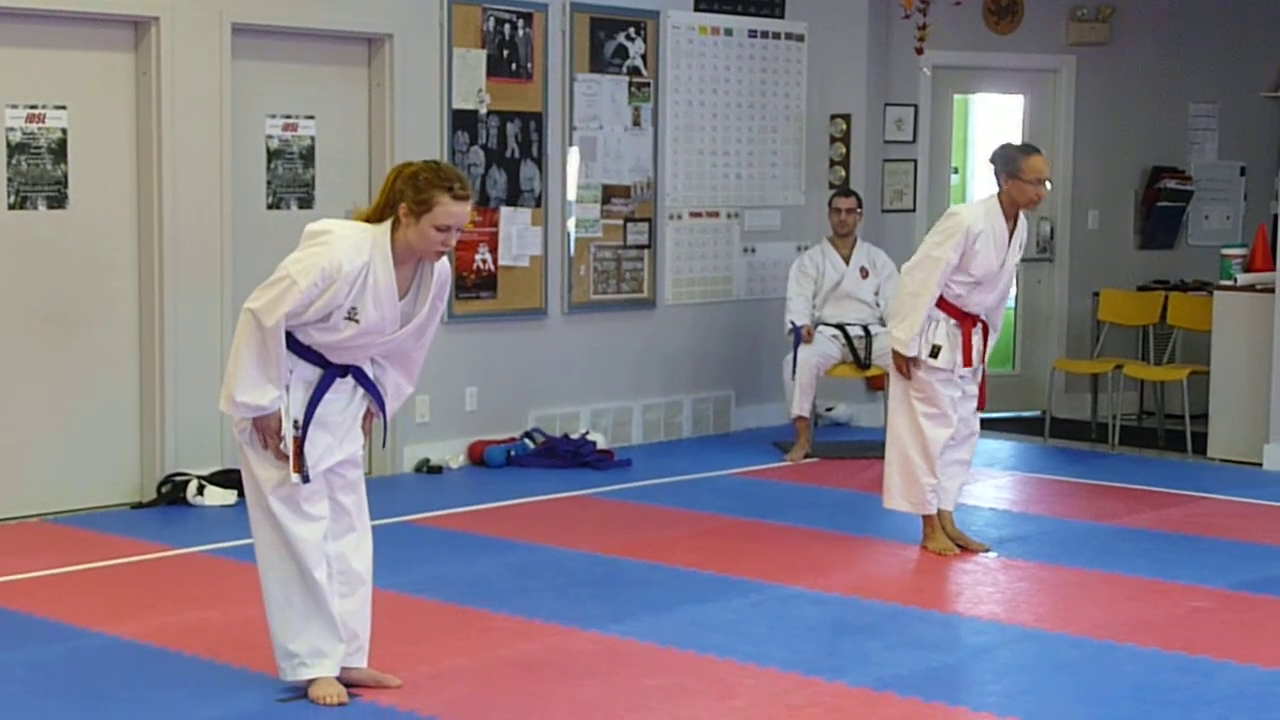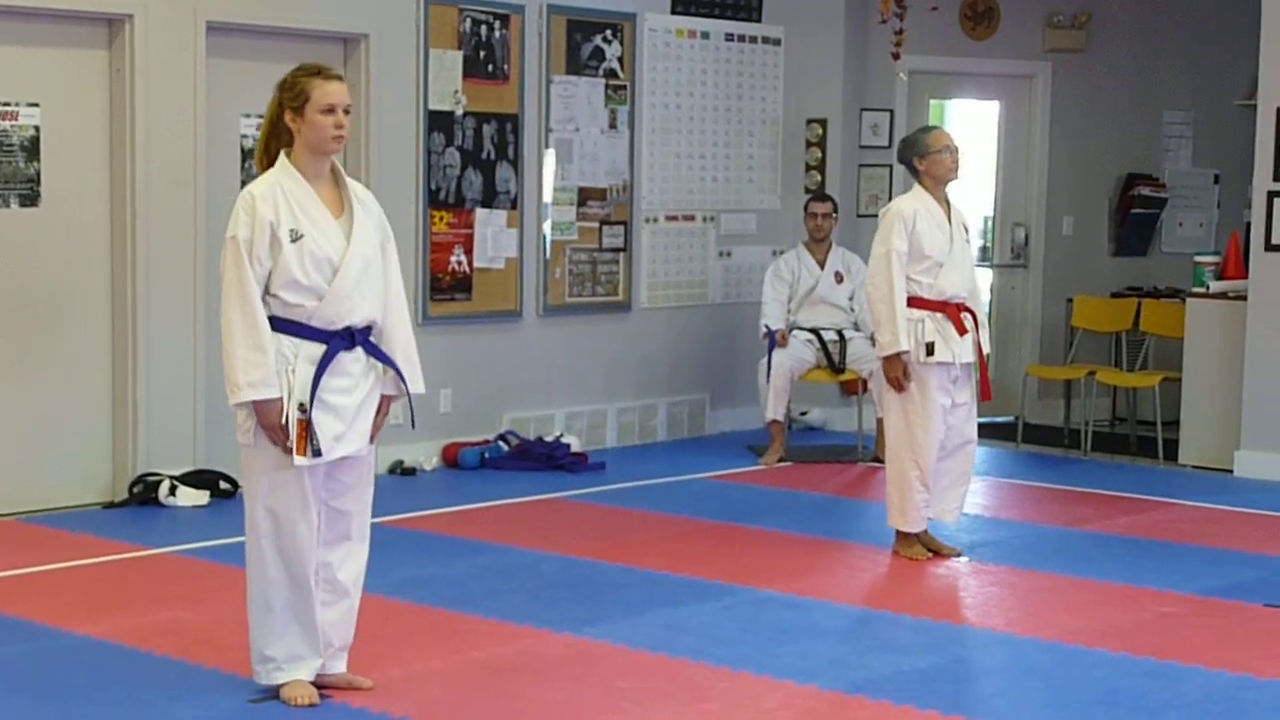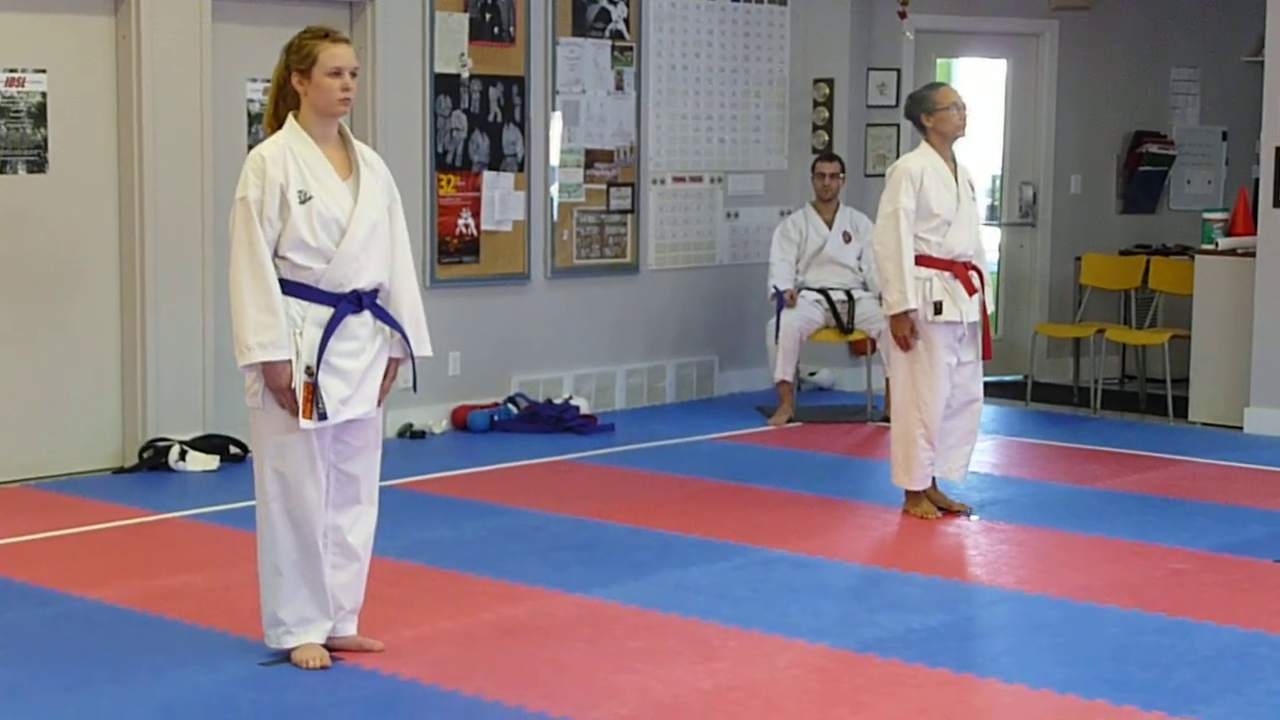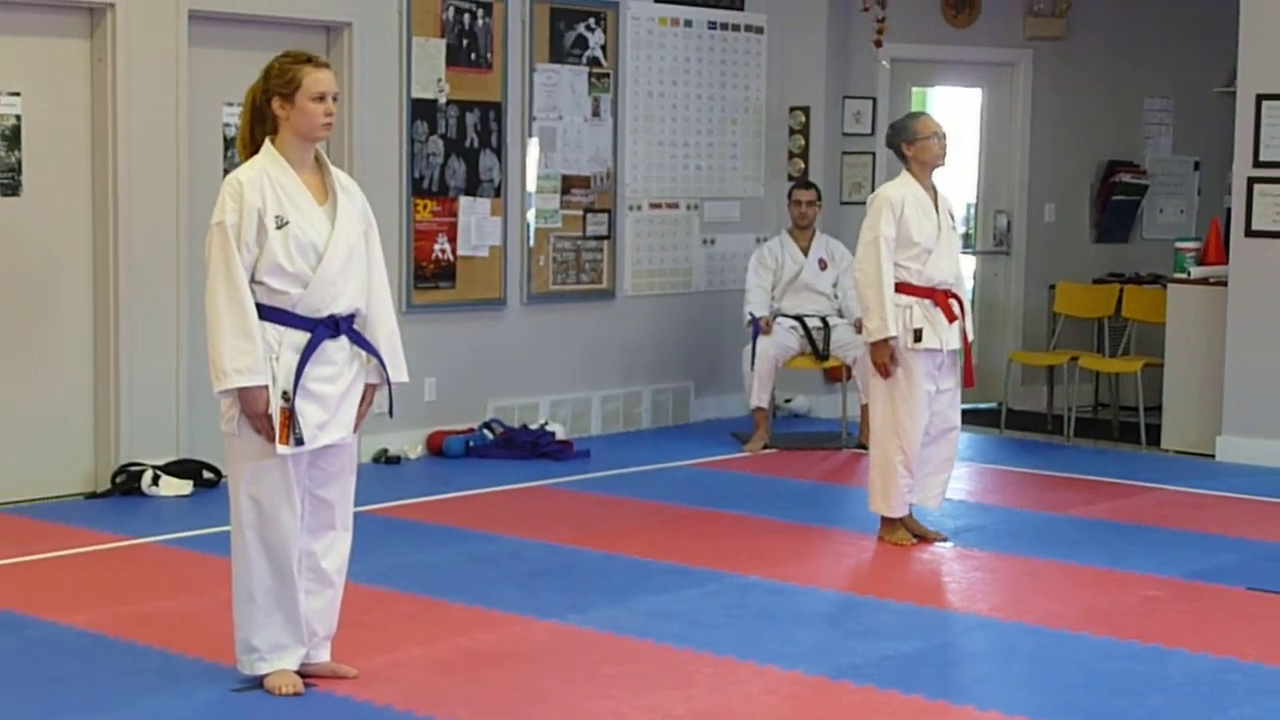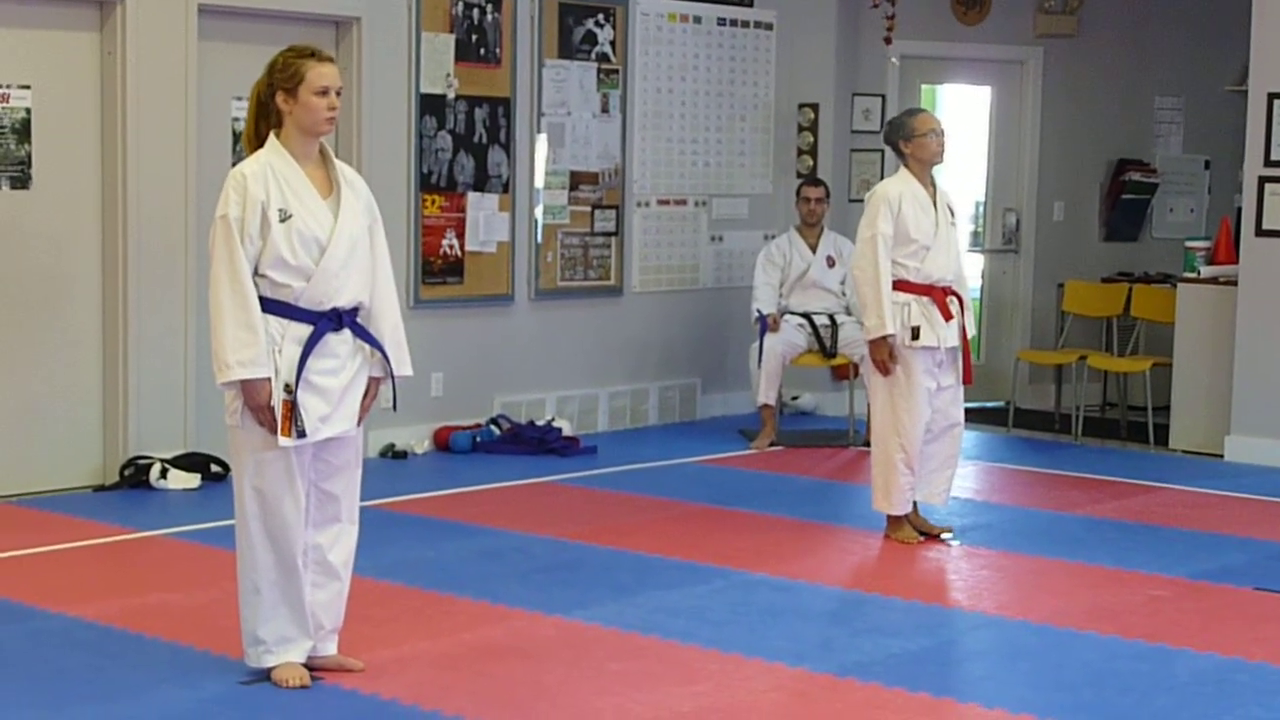
dt=1s
person 1, frame 1
left shoulder: (436, 274)
right shoulder: (342, 254)
right elbow: (262, 316)
left wrist: (372, 406)
right wrist: (263, 404)
left hip: (338, 392)
right hip: (283, 387)
left knee: (348, 523)
right knee: (299, 526)
left ankle: (345, 656)
right ankle: (314, 663)
person 1, frame 2
left shoulder: (363, 202)
right shoulder: (262, 200)
left elbow: (387, 295)
right elbow: (243, 302)
left wrist: (386, 382)
right wrist: (262, 393)
left hip: (352, 378)
right hip: (290, 376)
left knee: (343, 526)
right knee: (288, 525)
left ankle: (326, 657)
right ankle: (286, 663)
person 1, frame 3
left shoulder: (370, 165)
right shoulder: (270, 162)
left elbow: (394, 256)
right elbow: (253, 264)
left wrist: (395, 344)
right wrist: (271, 356)
left hip: (359, 341)
right hip: (299, 339)
left knee: (352, 487)
right knee: (296, 488)
left ankle: (337, 619)
right ankle: (297, 627)
person 1, frame 4
left shoulder: (346, 190)
right shoulder: (247, 187)
left elbow: (370, 281)
right elbow: (229, 289)
left wrist: (370, 369)
right wrist: (248, 381)
left hip: (335, 367)
right hip: (276, 365)
left knee: (327, 514)
right knee: (272, 514)
left ankle: (310, 645)
right ankle: (270, 653)
person 1, frame 5
left shoulder: (351, 184)
right shoulder: (251, 180)
left elbow: (375, 276)
right elbow: (233, 282)
left wrist: (376, 362)
right wrist: (251, 373)
left hip: (339, 359)
right hip: (279, 357)
left knee: (333, 507)
right knee: (277, 506)
left ankle: (318, 638)
right ankle: (278, 645)
person 2, frame 1
left shoulder: (1019, 226)
right shoulder: (966, 220)
right elbow: (920, 279)
left wrist: (983, 342)
right wrist: (904, 343)
left hip: (966, 338)
right hip: (931, 336)
left knee: (962, 432)
right knee: (928, 429)
left ankle: (946, 521)
right ankle: (931, 528)
person 2, frame 2
left shoulder: (956, 215)
right shoulder: (902, 211)
right elbow: (884, 283)
left wrist: (977, 339)
right wrist: (892, 349)
left hip: (957, 337)
right hip: (921, 336)
left knee: (957, 437)
right knee: (917, 437)
left ankle: (924, 527)
right ankle: (906, 533)
person 2, frame 3
left shoulder: (962, 172)
right shoulder: (910, 169)
right elbow: (891, 241)
left wrist: (980, 297)
right wrist: (900, 307)
left hip: (962, 295)
right hip: (928, 295)
left knee: (964, 395)
right knee: (924, 396)
left ankle: (934, 485)
right ankle: (915, 492)
person 2, frame 4
left shoulder: (942, 201)
right shoulder: (890, 198)
right elbow: (872, 268)
left wrist: (960, 325)
right wrist: (880, 334)
left hip: (942, 324)
right hip: (908, 323)
left knee: (941, 423)
right knee: (902, 423)
left ankle: (909, 512)
right ankle: (891, 518)
person 2, frame 5
left shoulder: (943, 197)
right shoulder: (888, 195)
right elbow: (870, 266)
left wrist: (961, 322)
right wrist: (879, 331)
left hip: (943, 321)
right hip: (907, 320)
left knee: (946, 419)
right knee: (903, 420)
left ankle: (915, 510)
right ankle: (896, 516)
person 3, frame 1
left shoulder: (877, 258)
right shoulder: (810, 260)
left elbow: (892, 300)
right elbow: (798, 299)
right wrist: (802, 325)
left hip: (871, 333)
right hip: (828, 334)
right knee: (800, 360)
right ankle: (803, 439)
person 3, frame 2
left shoulder: (852, 263)
right shoulder: (785, 264)
left elbow: (865, 306)
right elbow: (773, 303)
right wrist: (777, 329)
left hip: (846, 338)
right hip: (803, 338)
right knee: (775, 364)
left ankle: (883, 443)
right ankle: (777, 443)
person 3, frame 3
left shoulder: (860, 223)
right shoulder: (793, 224)
left elbow: (873, 265)
right elbow: (781, 264)
right wrist: (785, 289)
left hip: (854, 297)
right hip: (811, 298)
right knee: (783, 325)
left ankle: (893, 402)
right ankle: (786, 403)
person 3, frame 4
left shoulder: (836, 250)
right shoulder: (769, 251)
left elbow: (849, 292)
right elbow: (757, 291)
left wrist: (860, 318)
right wrist: (761, 316)
left hip: (829, 324)
right hip: (787, 324)
right knee: (760, 351)
left ankle: (867, 429)
right ankle: (761, 429)
person 3, frame 5
left shoulder: (843, 247)
right shoulder: (777, 248)
right elbow: (765, 288)
right wrist: (769, 313)
left hip: (837, 322)
right hip: (794, 322)
right knee: (768, 348)
right ankle: (768, 427)
